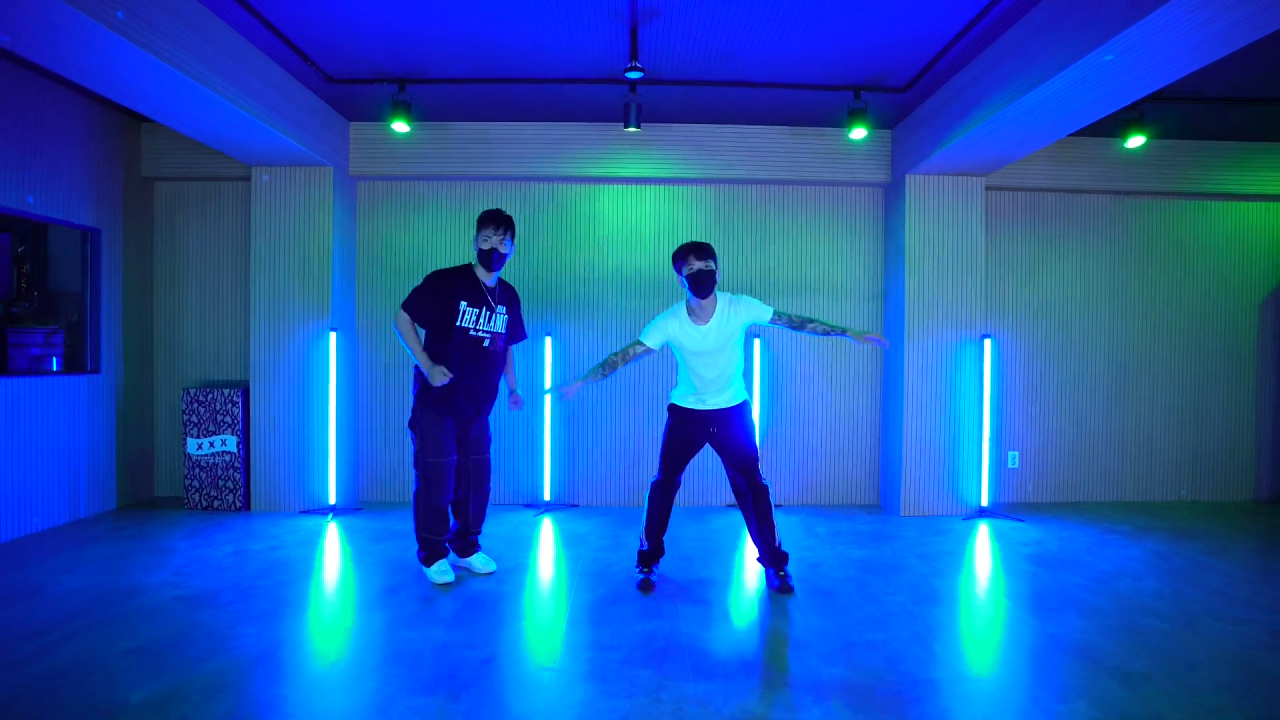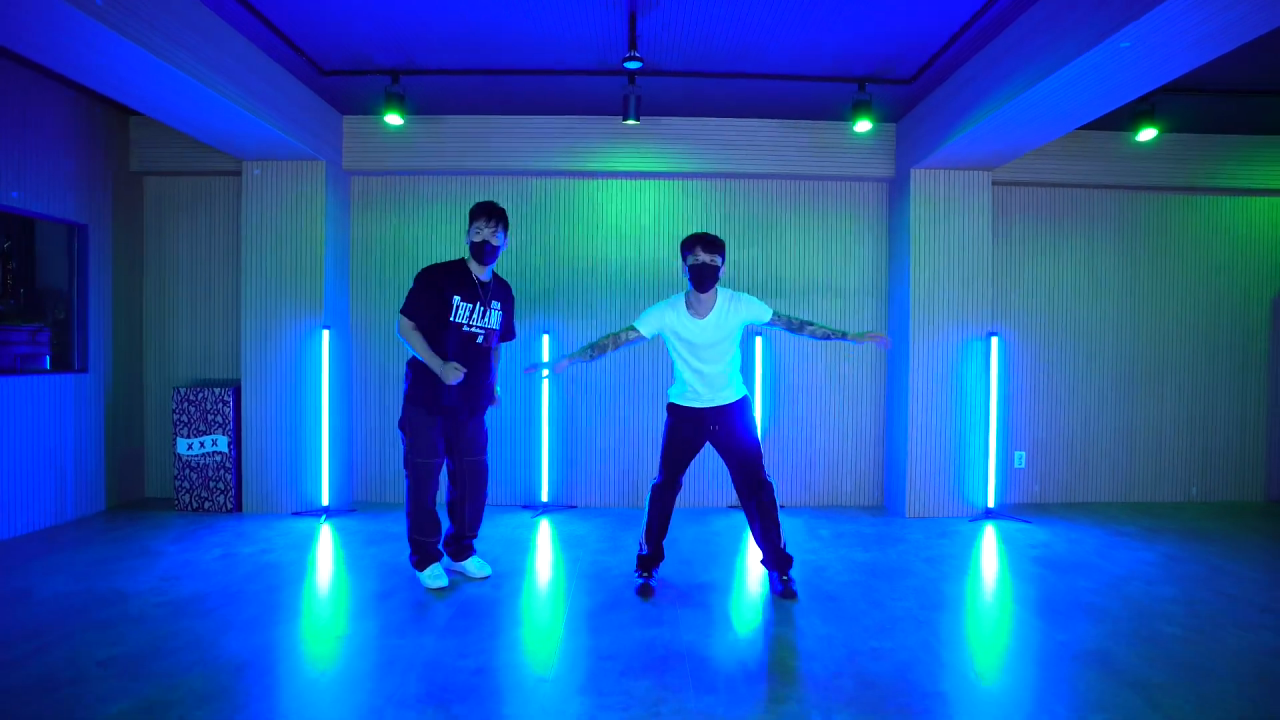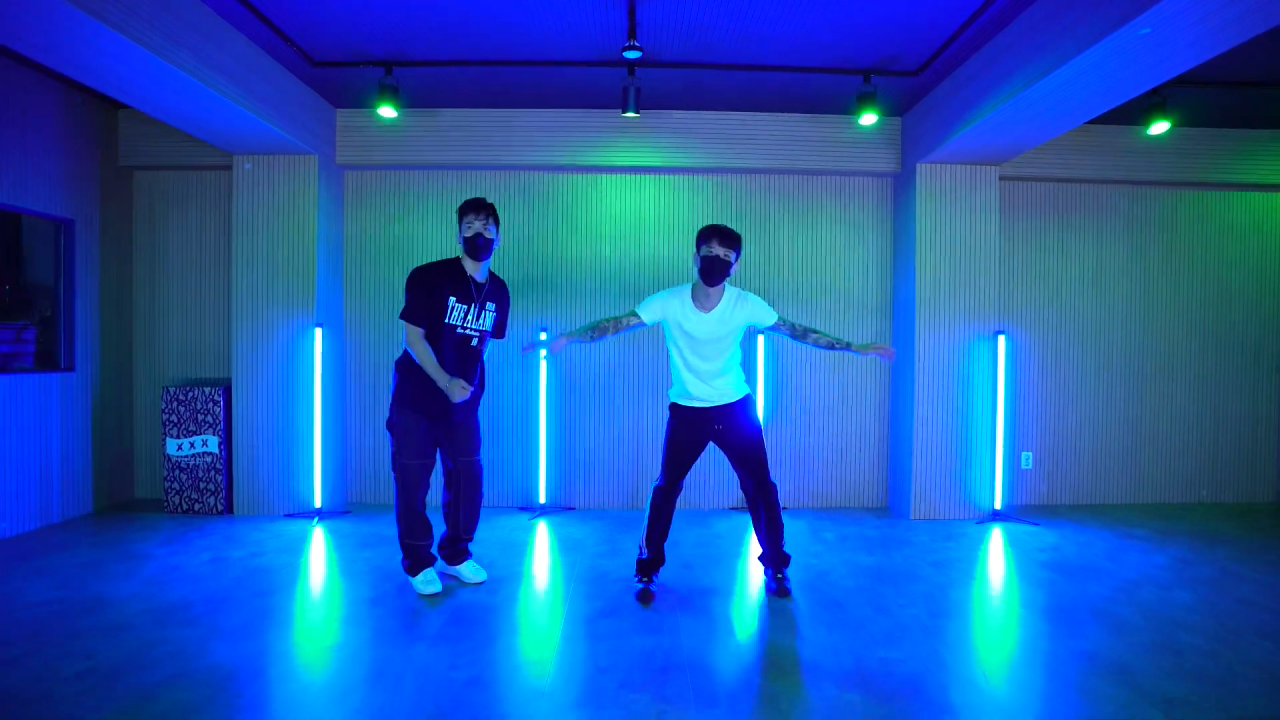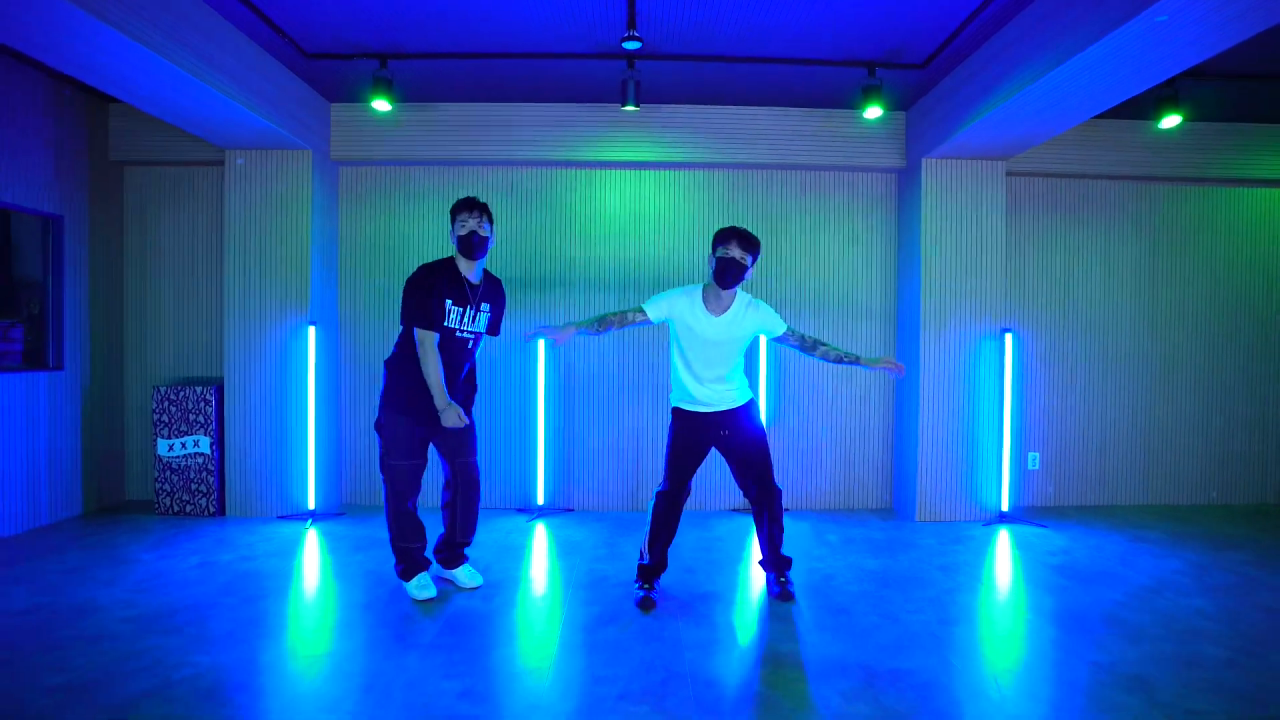
dt=0.1s
person 1, frame 1
left shoulder: (508, 297)
right shoulder: (444, 283)
right elbow: (403, 319)
left wrist: (513, 388)
right wrist: (426, 365)
left hip: (476, 404)
right hip: (436, 400)
left knee: (476, 476)
right knee: (436, 478)
left ankle: (465, 547)
right ankle: (432, 554)
person 1, frame 2
left shoulder: (502, 292)
right shoulder: (436, 278)
right elbow: (406, 326)
left wrist: (491, 386)
right wrist: (438, 366)
left hip: (470, 401)
right hip: (427, 398)
left knee: (472, 477)
right knee: (423, 479)
left ankle: (460, 551)
right ankle: (425, 558)
person 1, frame 3
left shoulder: (498, 290)
right shoulder: (429, 277)
right elbow: (412, 335)
right wrist: (446, 383)
left hip: (462, 402)
right hip: (416, 398)
left knee: (467, 479)
right knee: (413, 481)
left ankle: (455, 555)
right ankle: (418, 563)
person 1, frame 4
left shoulder: (493, 289)
right shoulder: (427, 279)
right elbow: (426, 346)
right wrist: (442, 404)
left hip: (456, 402)
right hip: (406, 399)
left knee: (466, 481)
right knee: (402, 485)
left ankle: (451, 558)
right ankle: (412, 567)
person 2, frame 1
left shoulder: (741, 308)
right shoulder: (669, 323)
left elbow: (791, 321)
right elbow: (626, 355)
left wrist: (849, 333)
right wrist: (581, 382)
left hip: (732, 412)
right hip: (686, 413)
left knee: (751, 486)
right knee: (664, 484)
left ankle: (774, 564)
right ankle: (647, 561)
person 2, frame 2
left shoulder: (741, 306)
right shoulder: (666, 312)
left elbow: (793, 325)
right elbow: (617, 338)
left wrist: (850, 336)
right wrist: (567, 360)
left hip: (732, 409)
right hip: (685, 411)
left knee: (756, 485)
right knee: (665, 485)
left ankle: (778, 567)
right ankle: (647, 566)
person 2, frame 3
left shoulder: (746, 305)
right shoulder: (669, 303)
left elbow: (795, 331)
right elbow: (617, 324)
left wrist: (855, 347)
right wrist: (566, 339)
left hip: (735, 408)
right hip: (687, 411)
left knee: (760, 485)
right knee: (666, 487)
left ankle: (775, 565)
right ankle: (647, 570)
person 2, frame 4
left shoulder: (756, 312)
right shoulder: (678, 301)
left elbow: (804, 343)
right elbow: (623, 318)
left wrist: (864, 362)
right wrist: (572, 328)
left hip: (739, 412)
right hip: (689, 414)
left knee: (765, 490)
right knee: (671, 492)
left ankle: (776, 568)
right ankle: (648, 575)
